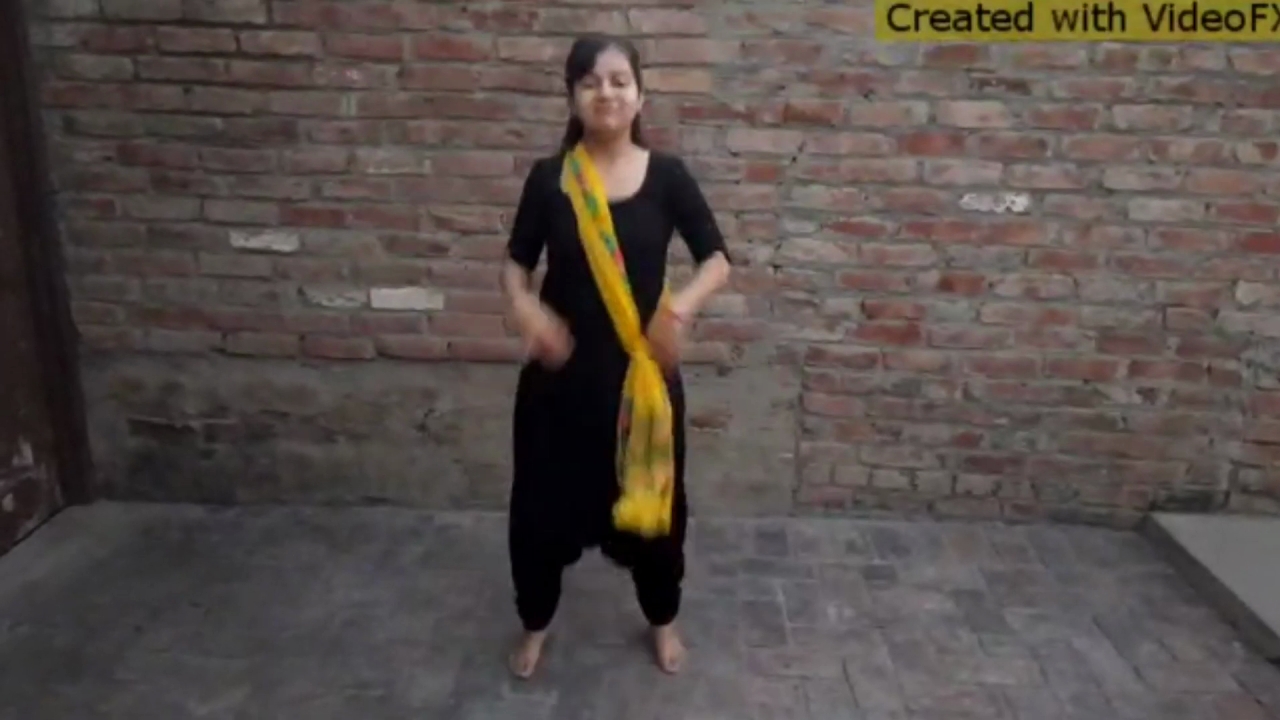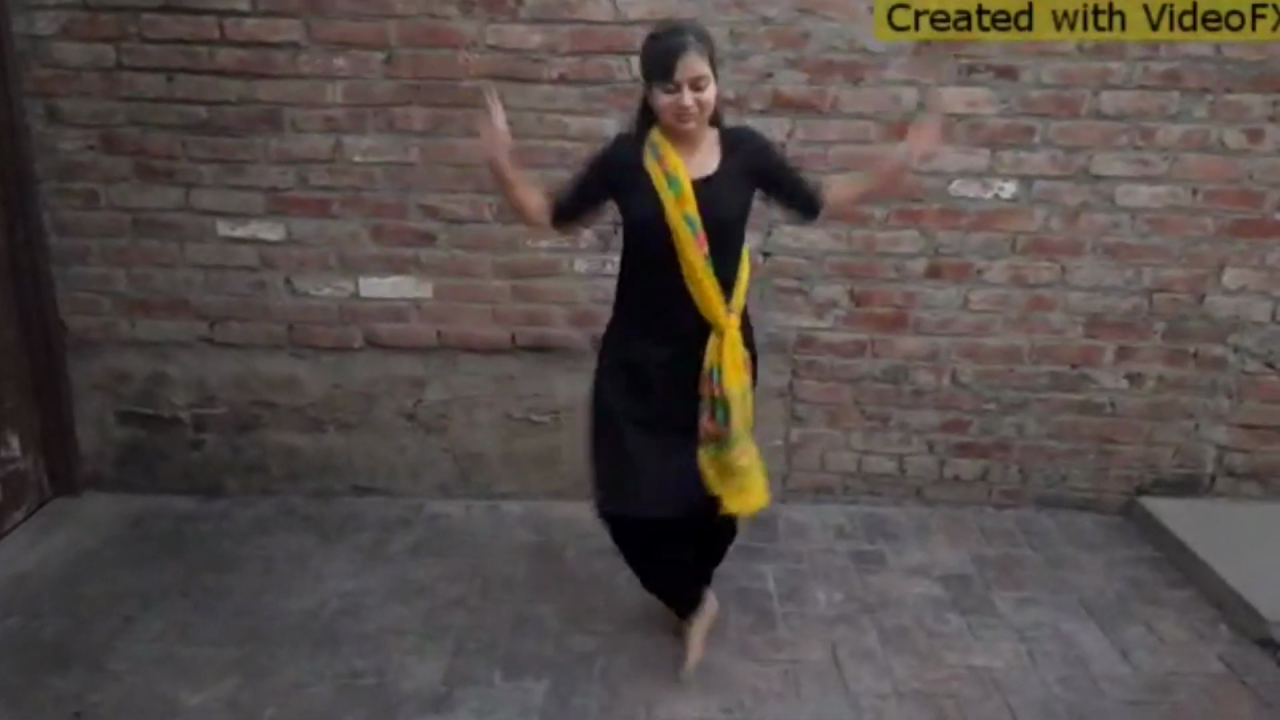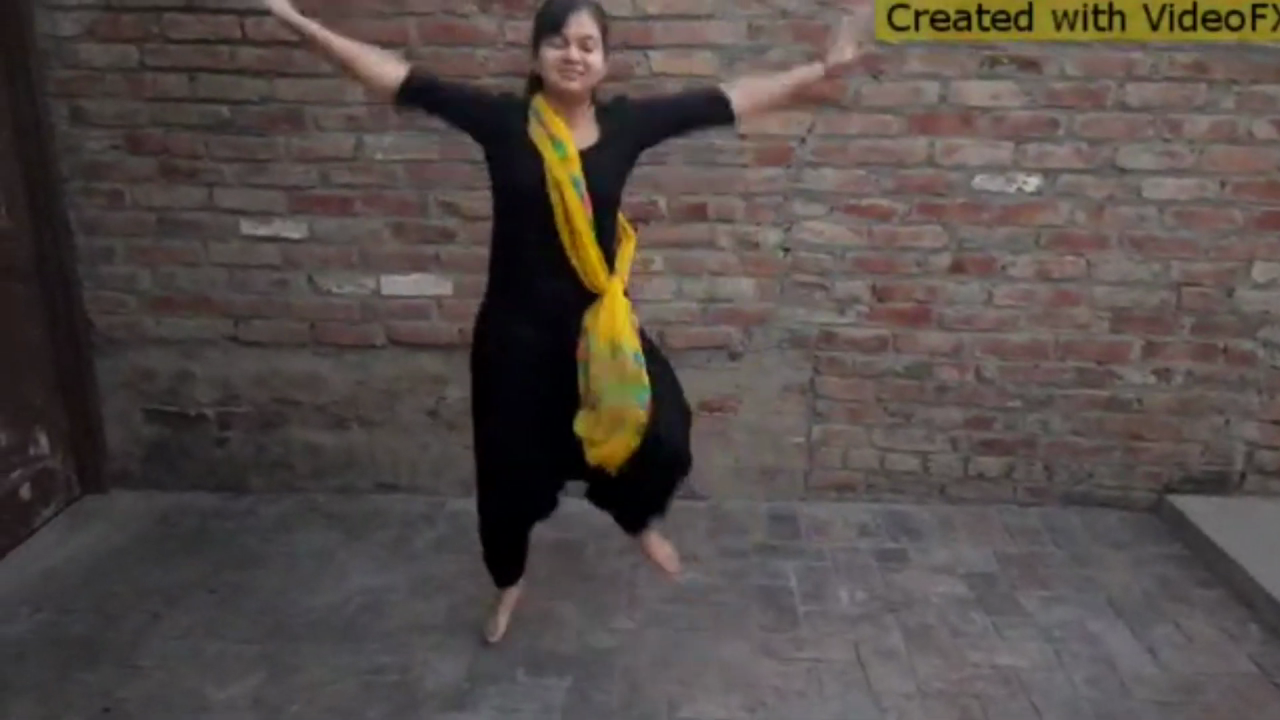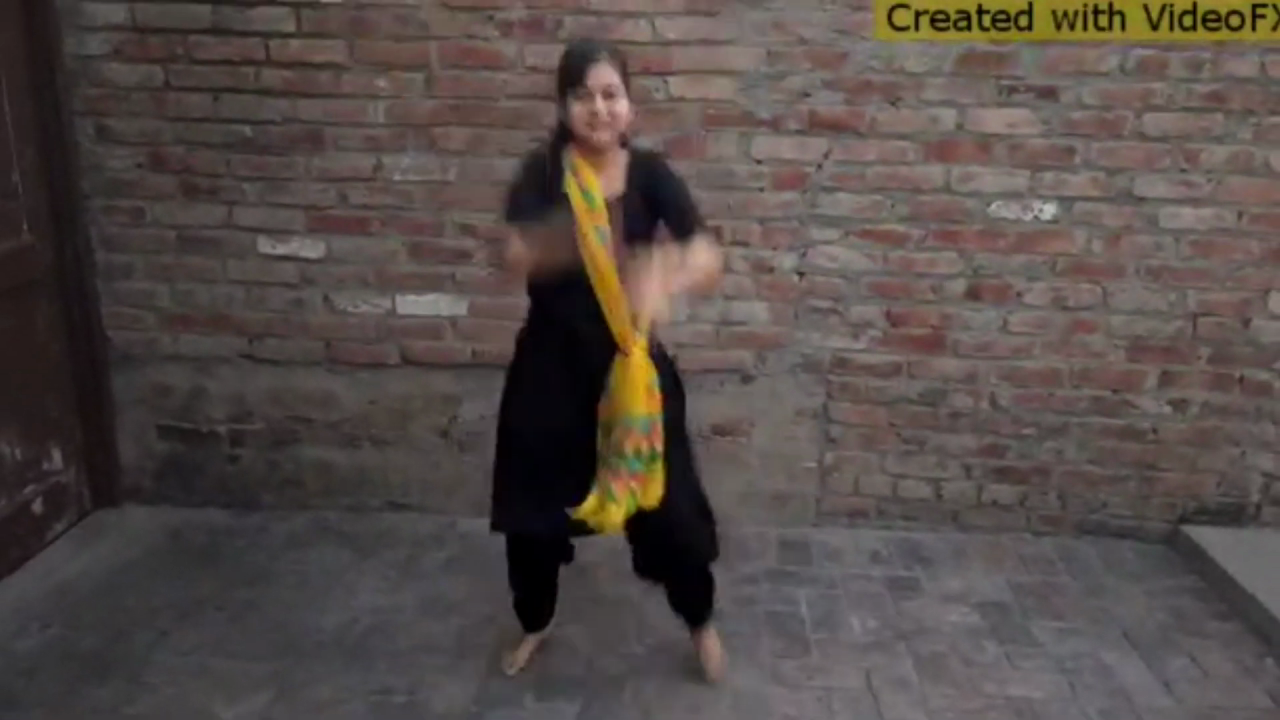
dt=1s
person 1, frame 1
left shoulder: (667, 174)
right shoulder: (548, 178)
left elbow: (716, 257)
right elbow: (518, 261)
left wrist: (683, 305)
right wrist: (525, 307)
left hip: (643, 371)
right hip: (561, 371)
left knee: (654, 502)
right knee: (543, 503)
left ankle: (662, 619)
right ankle: (535, 623)
person 1, frame 2
left shoulder: (745, 149)
right shoulder: (625, 159)
left elbow: (816, 202)
right elbow: (549, 214)
left wrist: (897, 163)
right wrist: (501, 161)
left hip: (719, 351)
right hip: (640, 352)
left knee: (716, 489)
right knee: (637, 492)
left ankle: (693, 594)
right ankle: (694, 599)
person 1, frame 3
left shoulder: (626, 121)
right shoulder: (501, 119)
left elbow: (730, 102)
right elbow: (399, 81)
left wrist: (822, 69)
left hip: (598, 320)
right hip: (514, 327)
left knee: (660, 435)
right knee: (510, 466)
left ankle: (638, 517)
right ankle: (508, 581)
person 1, frame 4
left shoulder: (650, 172)
right shoulder: (541, 174)
left elbow: (706, 254)
right elbow: (515, 258)
left wrist: (666, 280)
right wrist: (561, 241)
right hip: (551, 364)
left knee: (667, 503)
right knee: (532, 510)
left ankle: (700, 619)
right ankle: (534, 625)
